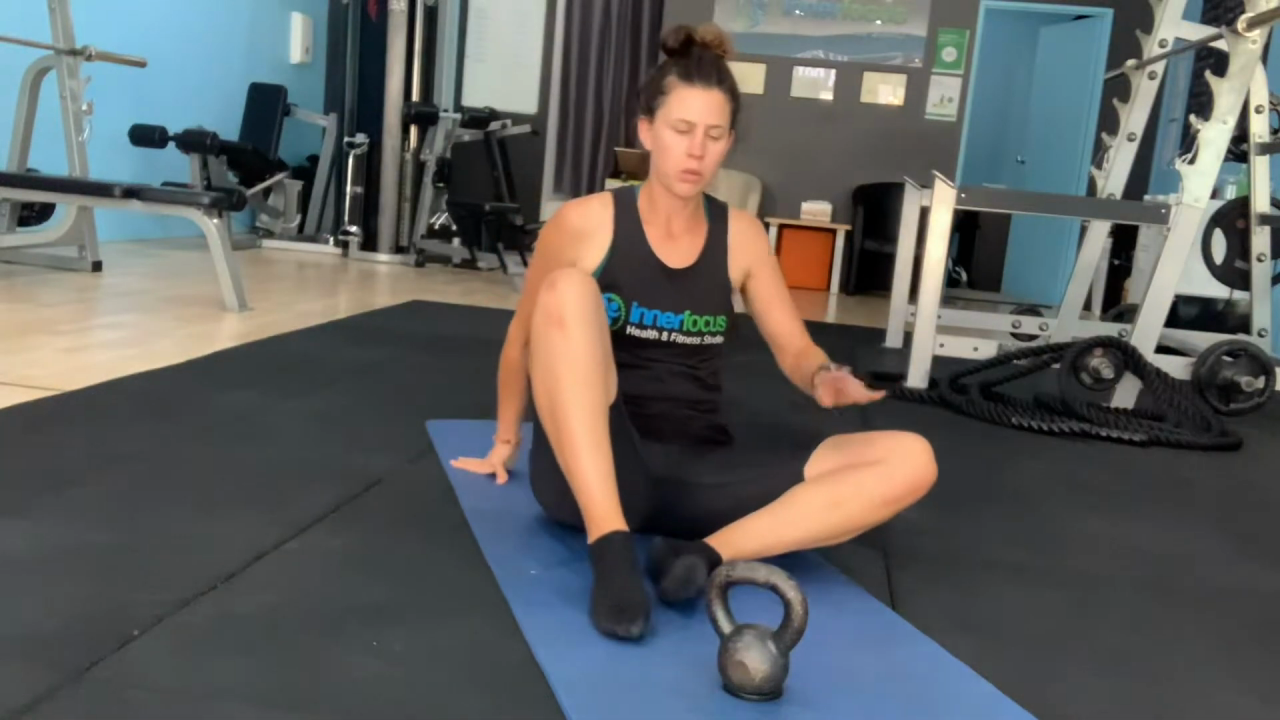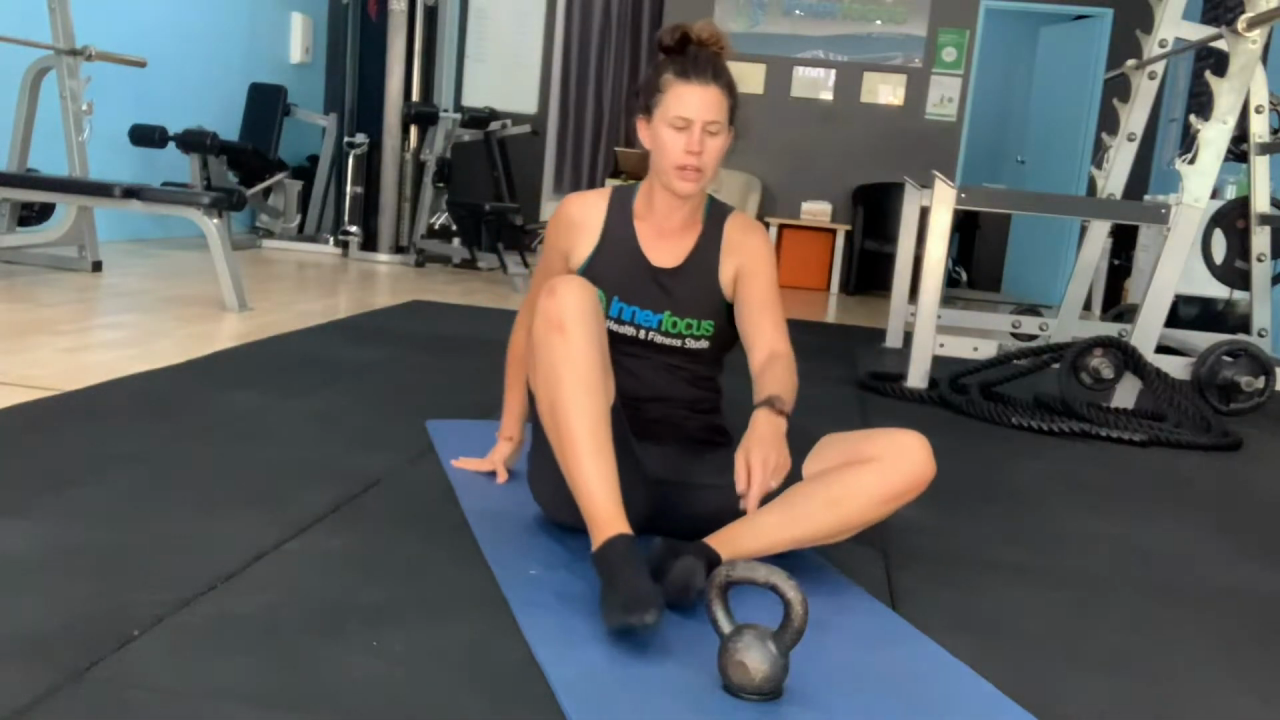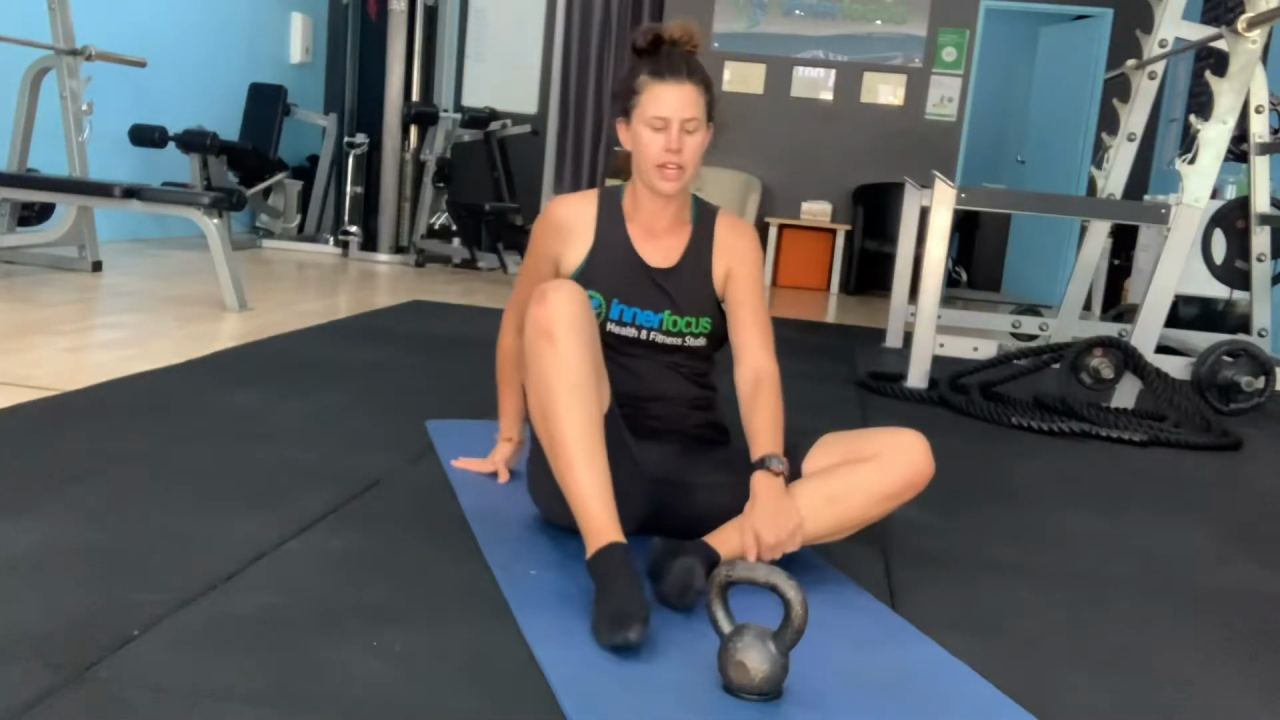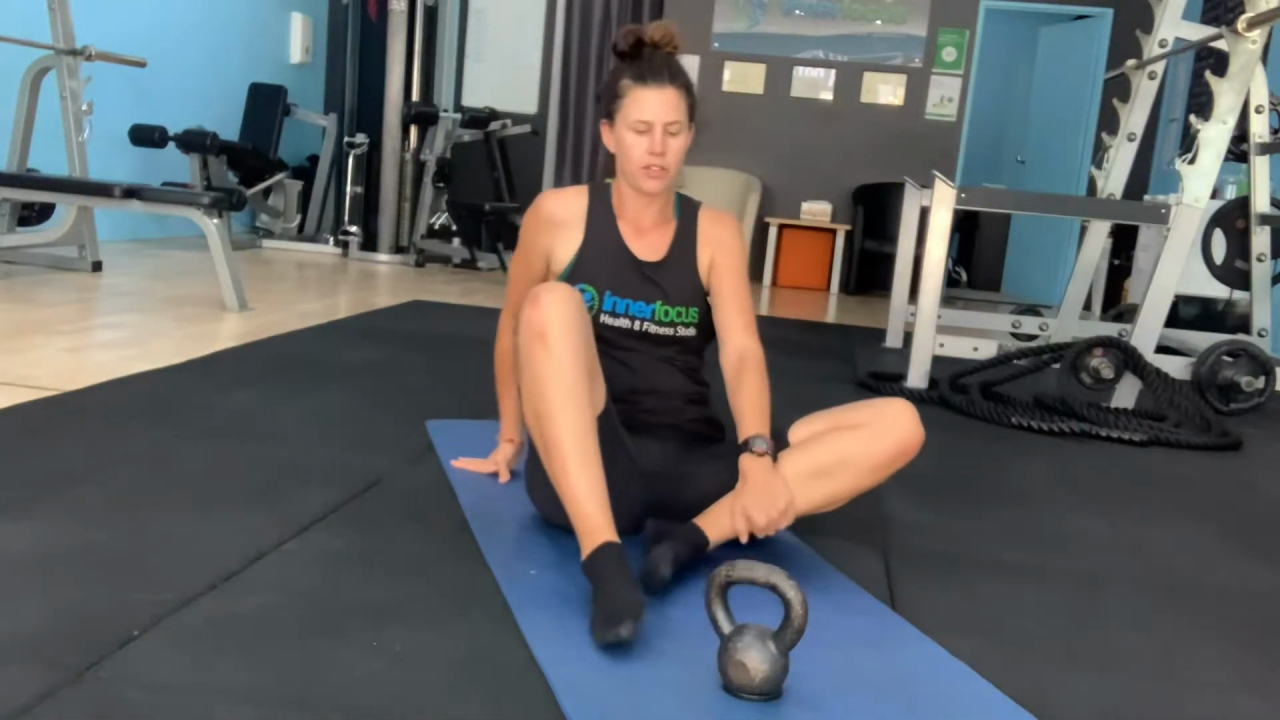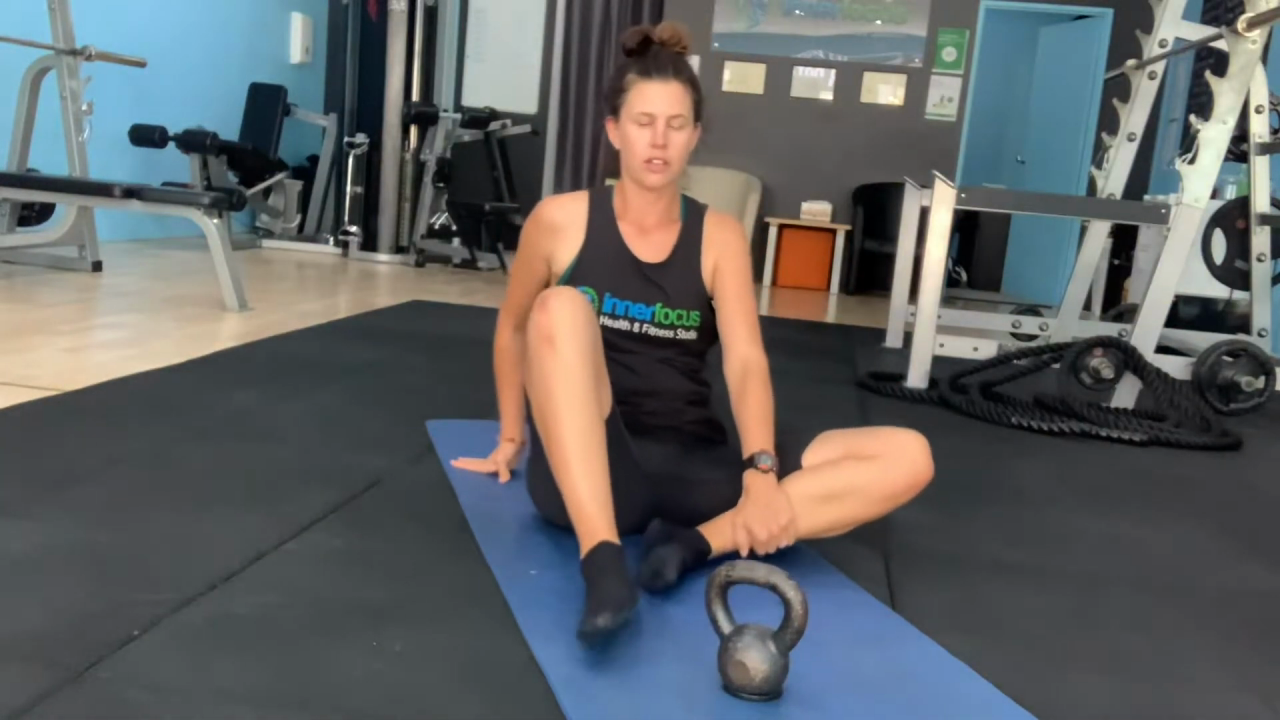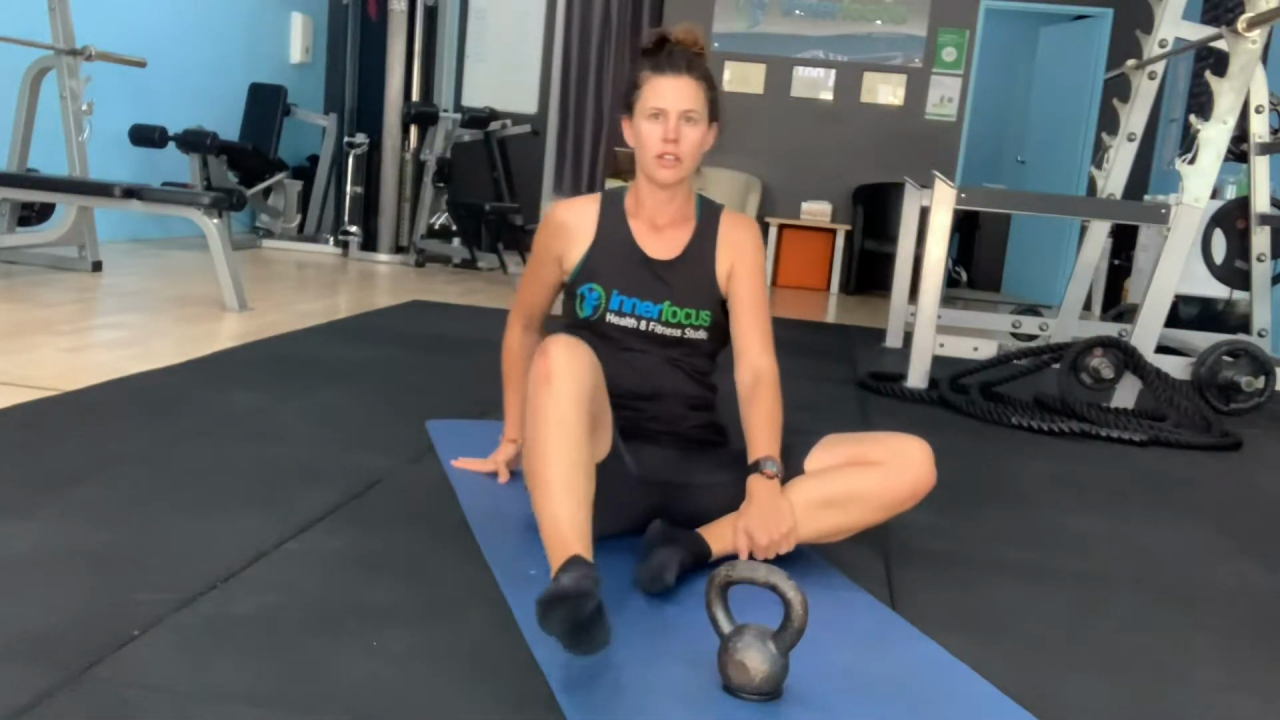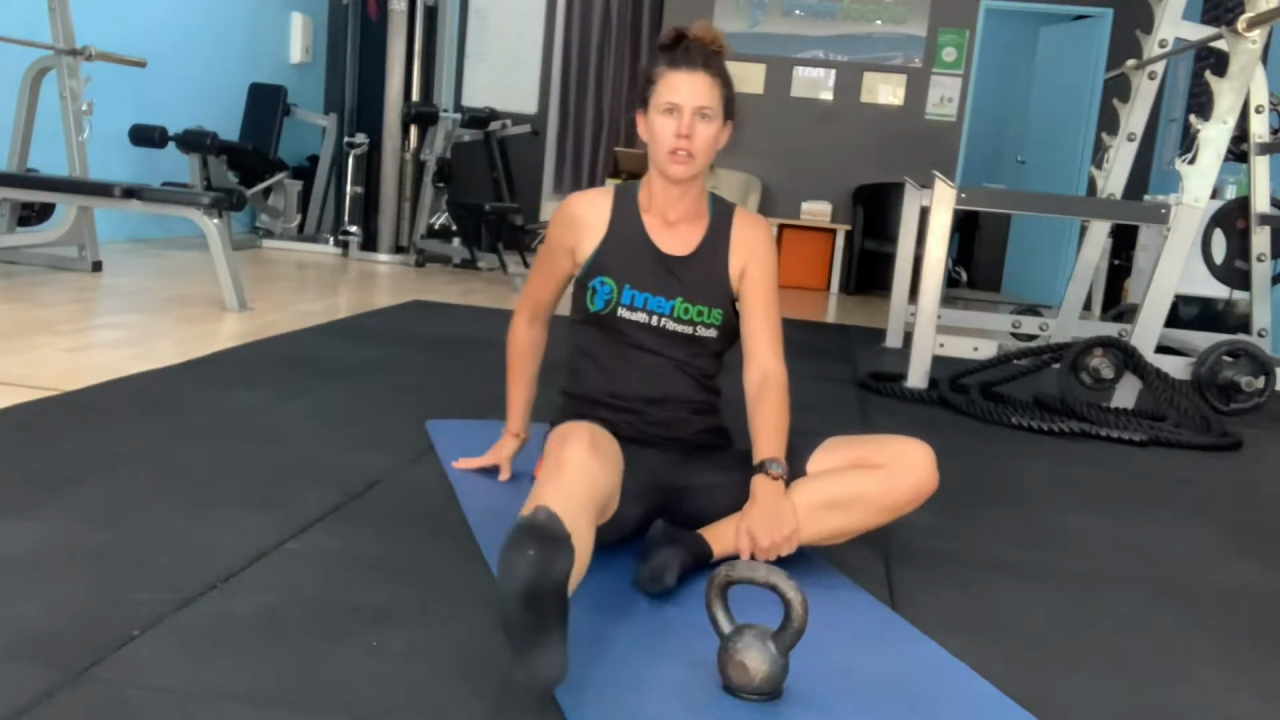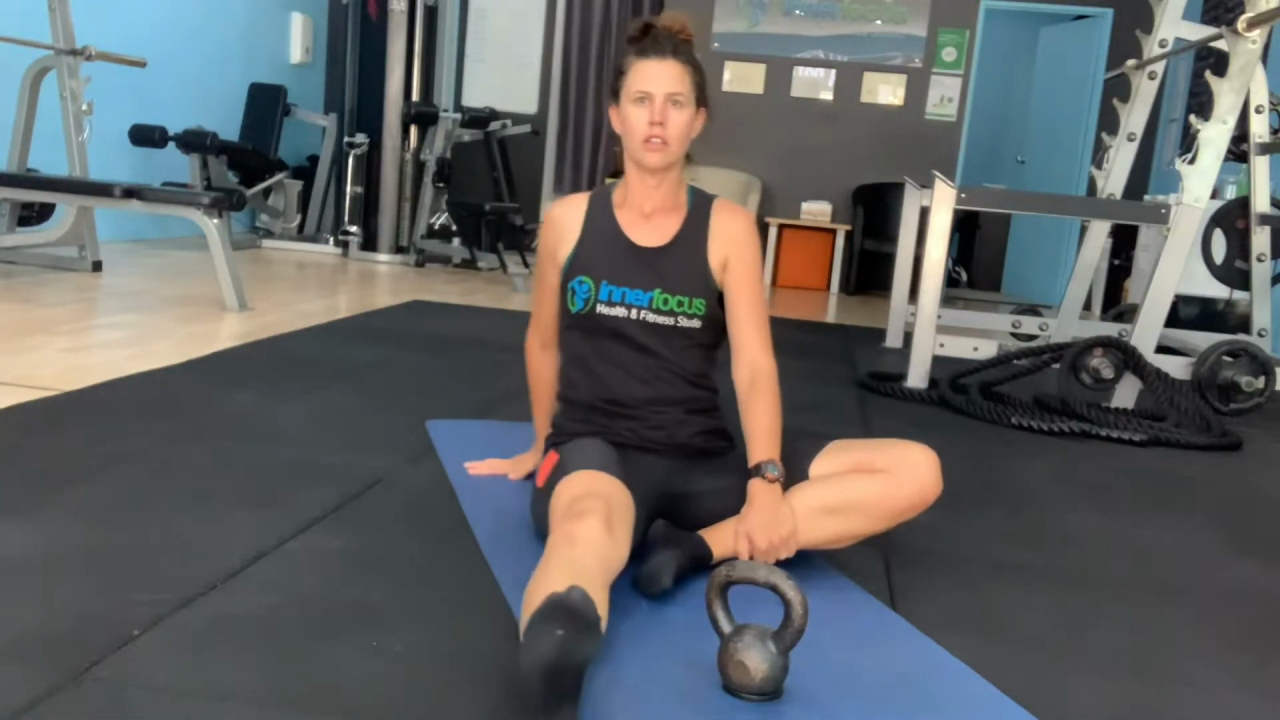
dt=0.3s
person 1, frame 1
left shoulder: (742, 237)
right shoulder: (584, 223)
left elbow: (793, 348)
right elbow: (524, 336)
left wrist: (825, 377)
right wrist: (505, 441)
left hip: (699, 471)
right hip: (589, 472)
left knee: (911, 462)
right knee: (566, 289)
left ankle: (705, 551)
right ankle: (610, 546)
person 1, frame 2
left shoulder: (742, 240)
right shoulder: (582, 216)
left elbow: (773, 352)
right elbow: (530, 325)
left wrist: (768, 417)
right wrist: (509, 438)
left hip: (697, 475)
right hip: (589, 471)
left knee: (909, 459)
right knee: (568, 297)
left ankle: (706, 553)
right ankle: (614, 550)
person 1, frame 3
left shoulder: (732, 239)
right shoulder: (571, 219)
left elbow: (757, 368)
right elbow: (519, 325)
left wrist: (768, 477)
right wrist: (509, 438)
left hip: (695, 471)
right hip: (588, 473)
left knee: (908, 457)
right knee: (558, 300)
left ankle: (708, 551)
right ankle: (608, 559)
person 1, frame 4
left shoulder: (716, 232)
right shoulder: (560, 214)
left elbow: (742, 352)
right elbow: (512, 329)
left wrist: (757, 460)
right wrist: (510, 439)
left hip: (689, 467)
right hip: (585, 470)
left knee: (897, 425)
right knee: (552, 303)
left ankle: (696, 533)
right ankle: (604, 559)
person 1, frame 5
left shoulder: (720, 236)
right shoulder: (560, 221)
left elbow: (745, 361)
right elbow: (513, 328)
left wrist: (761, 474)
right wrist: (512, 439)
left hip: (691, 467)
right hip: (587, 470)
left knee: (907, 458)
right knee: (561, 308)
left ankle: (701, 539)
right ankle: (602, 560)
person 1, frame 6
left shoulder: (735, 236)
right shoulder: (574, 220)
left elbow: (756, 369)
right elbow: (524, 327)
left wrist: (765, 482)
right wrist: (514, 439)
left hip: (696, 468)
right hip: (602, 465)
left knee: (910, 465)
right knee: (566, 360)
left ankle: (702, 541)
right ankle: (573, 583)
person 1, frame 7
left shoulder: (748, 236)
right shoulder: (587, 215)
left elbow: (765, 370)
right elbow: (530, 318)
left wrist: (769, 481)
right wrist: (513, 433)
left hip: (699, 465)
right hip: (608, 461)
left knee: (912, 468)
right knee: (578, 449)
left ankle: (702, 543)
right ankle: (540, 592)
person 1, frame 8
left shoulder: (727, 225)
right shoulder: (569, 218)
left elbow: (754, 362)
right elbow: (545, 343)
left wrist: (765, 483)
right wrist: (543, 445)
left hip: (700, 457)
right hip: (595, 446)
left knee: (916, 472)
right knee: (589, 525)
left ankle: (700, 546)
